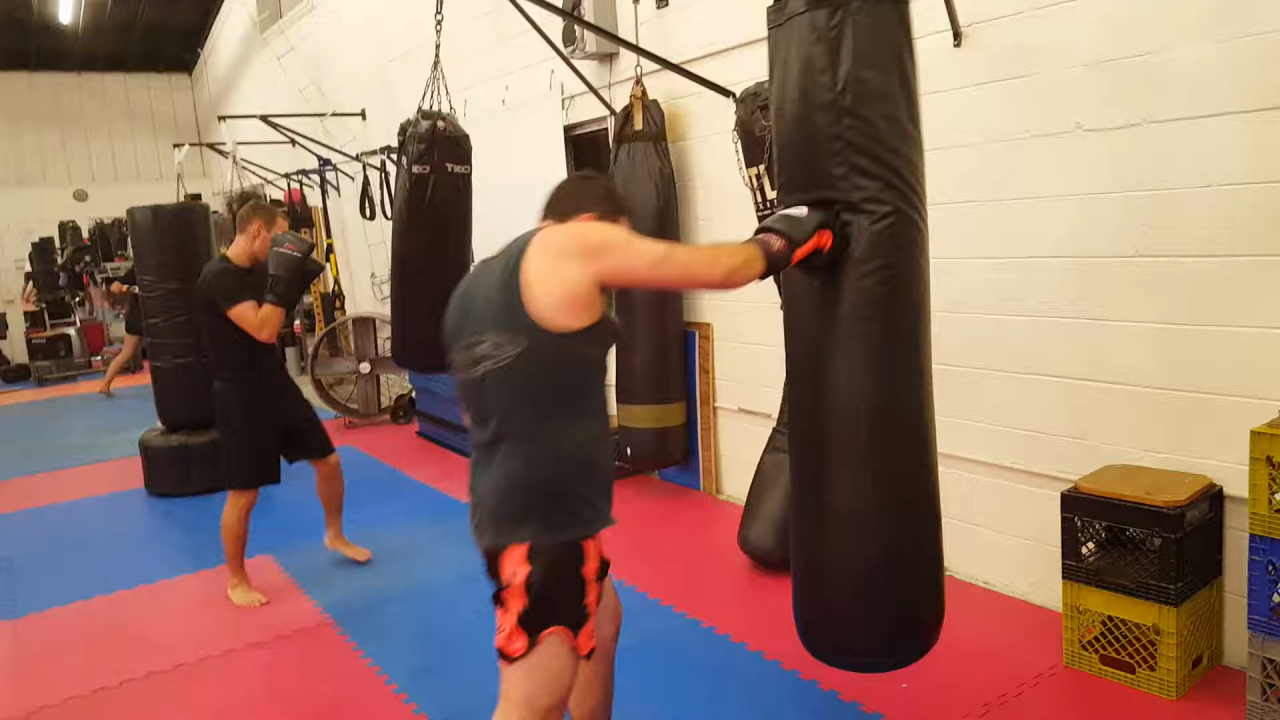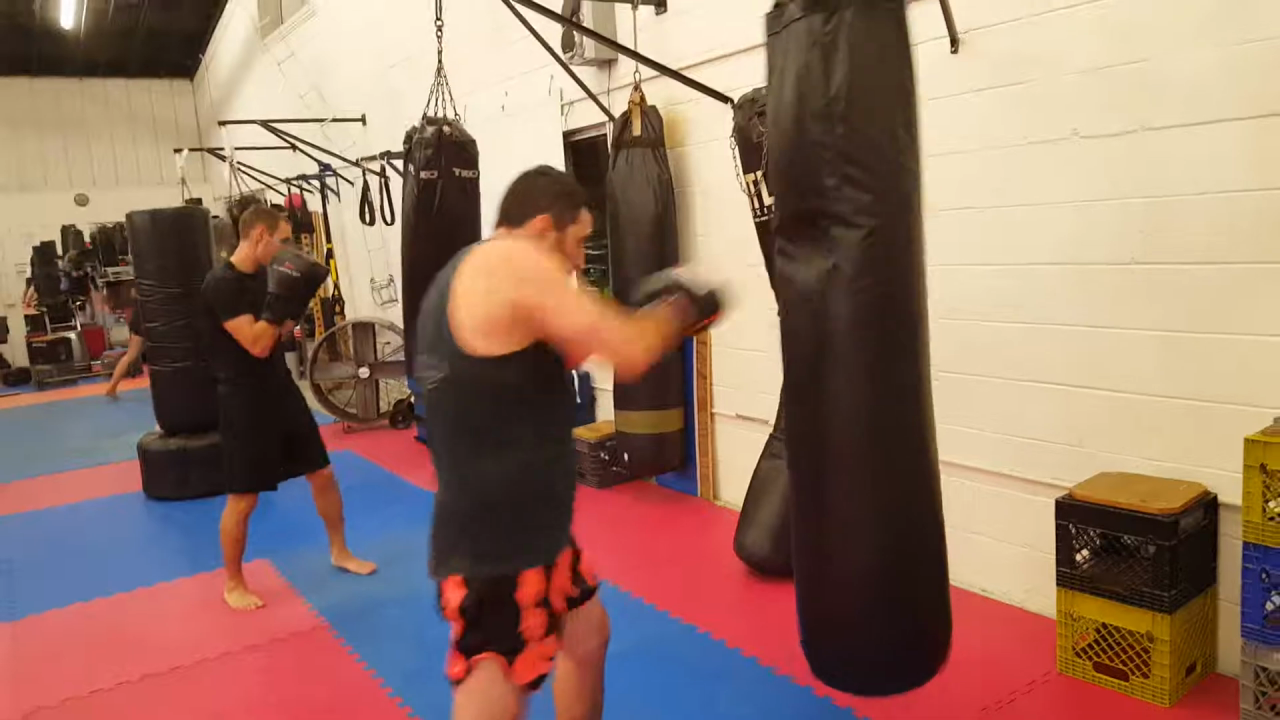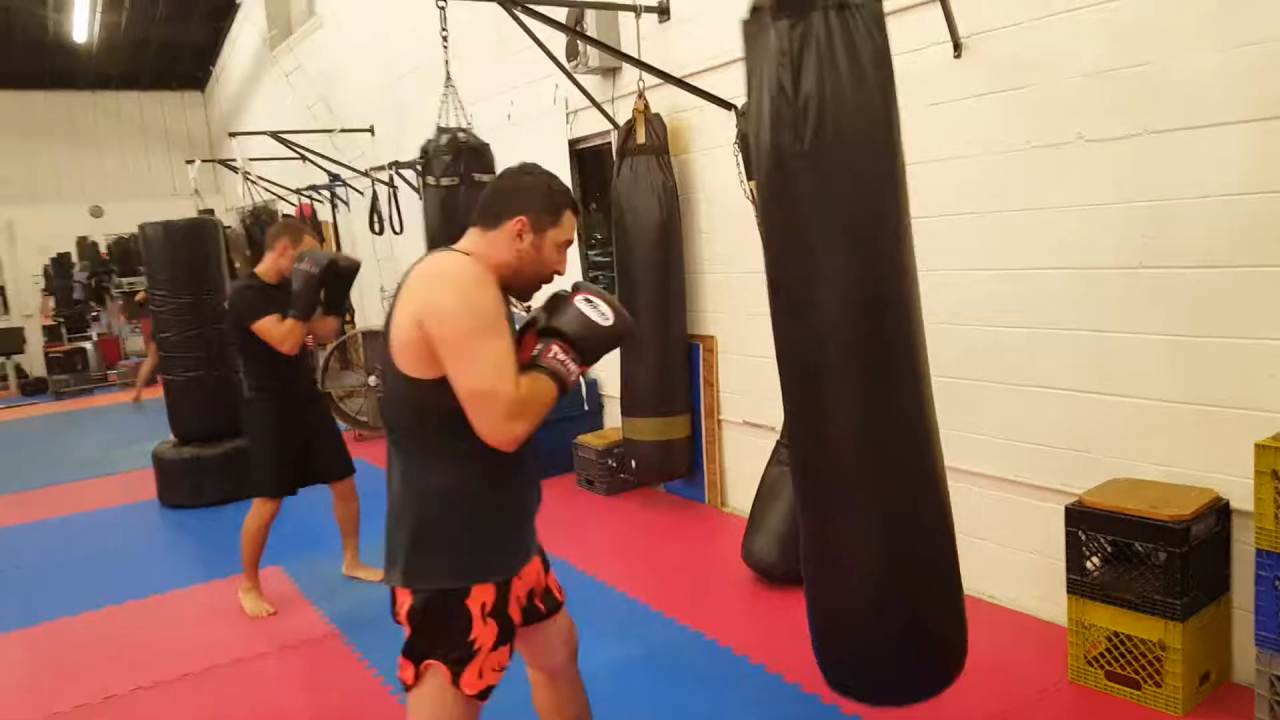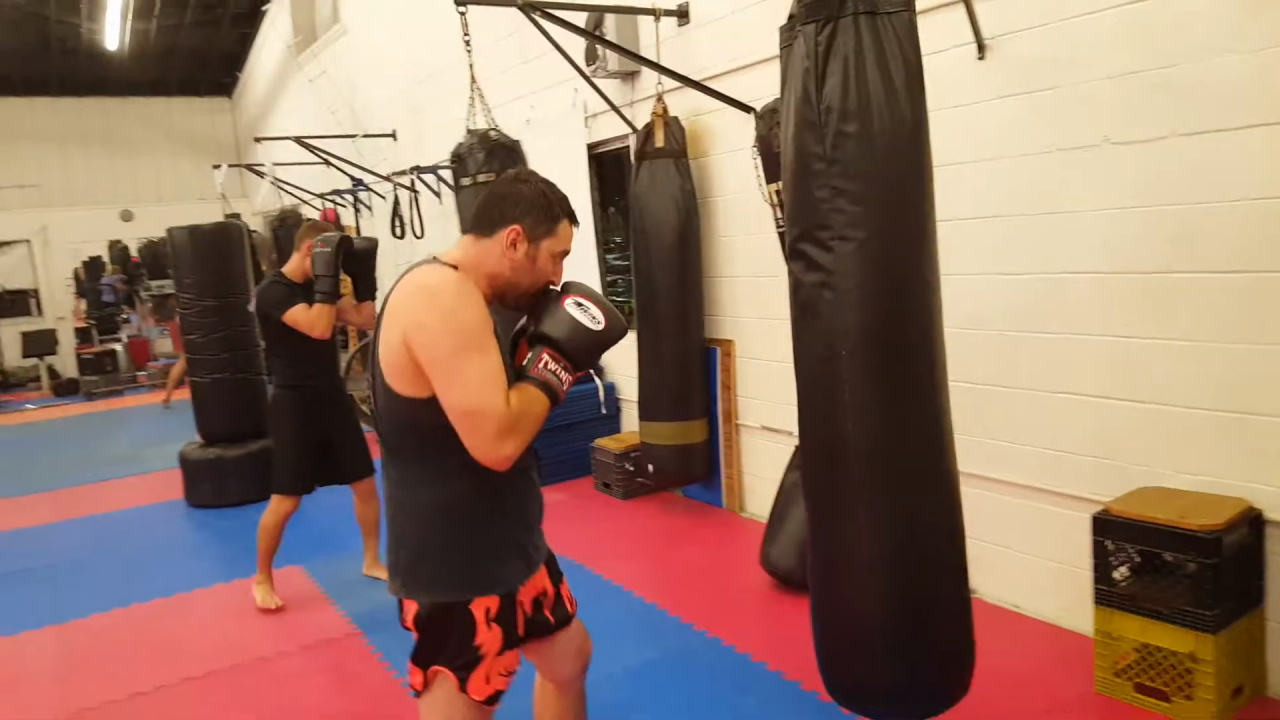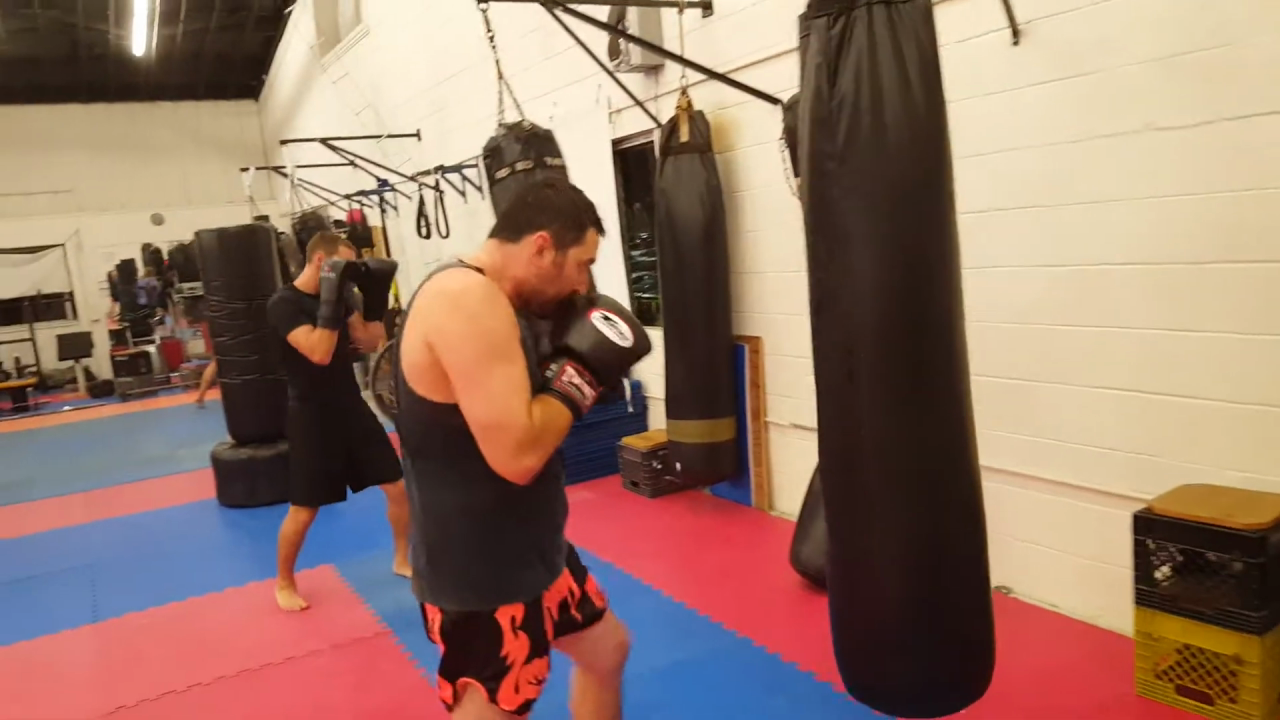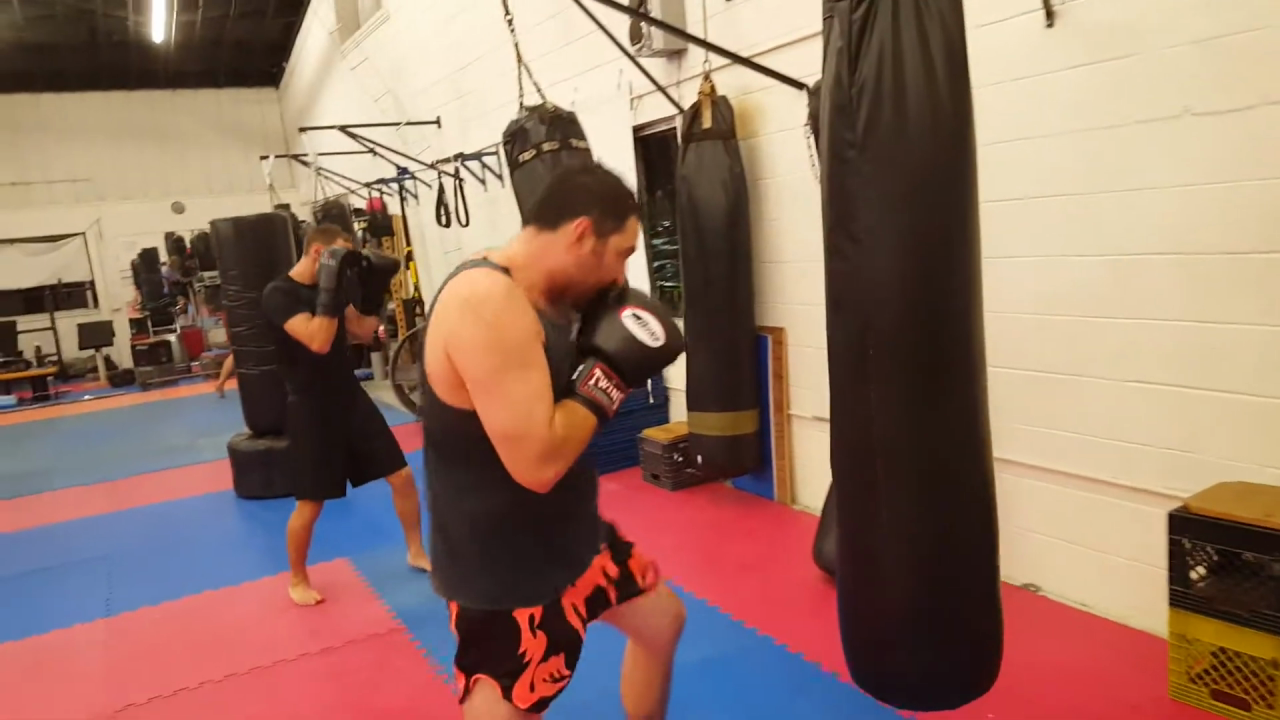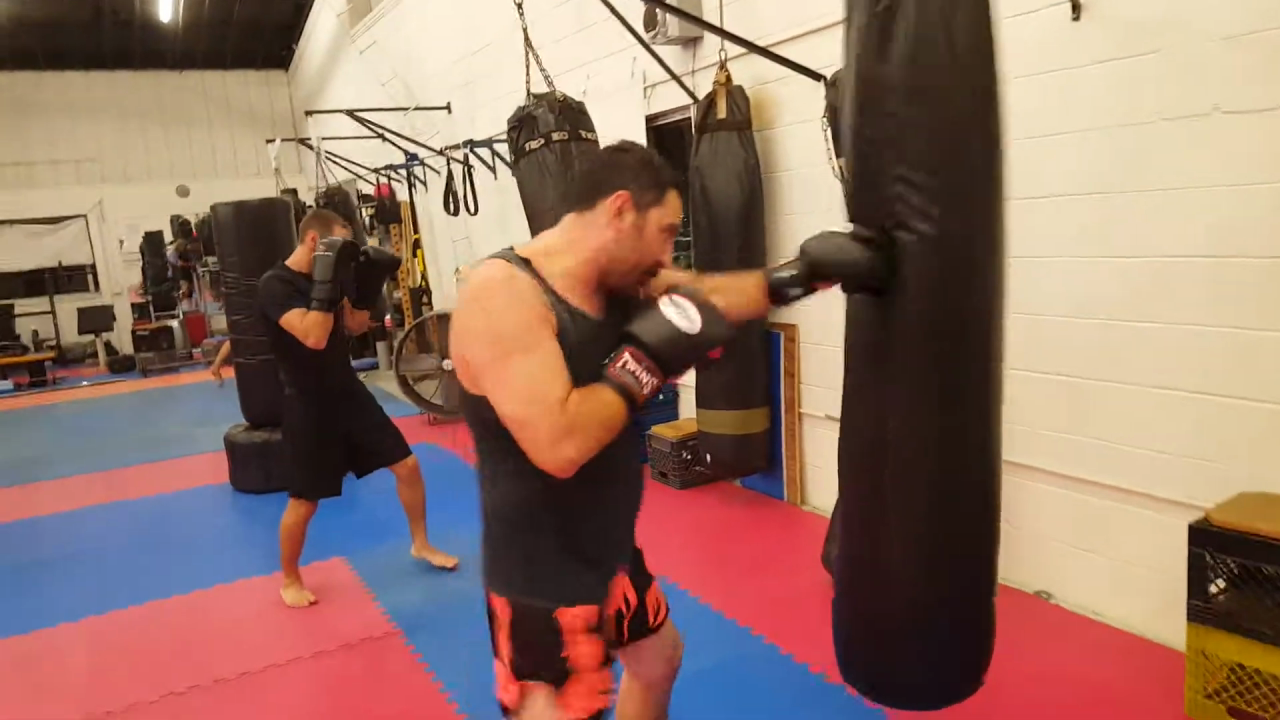
dt=0.2s
person 1, frame 1
left shoulder: (474, 286)
right shoulder: (575, 244)
right elbow: (704, 268)
right wrist: (777, 243)
left hip: (515, 503)
right hip: (546, 514)
left knee: (600, 618)
person 1, frame 2
left shoulder: (451, 285)
right shoulder: (514, 262)
right elbow: (631, 352)
left wrist: (561, 347)
right wrist: (678, 304)
left hip: (523, 527)
right hip: (498, 542)
left knee: (586, 632)
person 1, frame 3
left shoulder: (461, 282)
right shoulder: (457, 279)
right elbow: (504, 424)
left wrist: (537, 343)
right wrist: (566, 352)
left hip: (498, 532)
right hip: (453, 553)
left knee: (556, 647)
person 1, frame 4
left shoulder: (458, 293)
right shoulder: (441, 293)
right elbow: (496, 442)
left wrist: (539, 346)
right wrist: (557, 358)
left hip: (506, 543)
right hip: (457, 567)
left knee: (568, 657)
person 1, frame 5
left shoulder: (484, 296)
right shoulder: (465, 300)
right elbow: (517, 455)
left wrist: (566, 356)
right wrist: (581, 373)
left hip: (530, 547)
right hip: (481, 574)
left knee: (605, 650)
person 1, frame 6
left shoulder: (539, 290)
right shoulder: (486, 302)
right elbow: (538, 461)
right wrist: (610, 371)
left hip: (572, 536)
right hip: (507, 570)
left knee: (660, 618)
person 1, frame 7
left shoulder: (613, 280)
right shoulder: (502, 291)
left elbow: (709, 292)
right elbow: (560, 447)
left wrist: (797, 276)
right wrist: (642, 361)
left hip: (603, 550)
right hip: (543, 571)
left knee: (654, 664)
person 2, frame 1
left shoulder: (256, 269)
right shoulder: (219, 277)
right elbow: (263, 331)
left wrist: (295, 284)
right wrist: (282, 275)
left hip: (277, 385)
right hip: (241, 395)
left knee: (328, 461)
right knee: (243, 494)
left ankle: (335, 536)
right ankle: (236, 580)
person 2, frame 2
left shoulder: (265, 275)
right shoulder: (222, 283)
right elbow: (258, 345)
left wrist: (299, 293)
right wrist: (280, 295)
left hip: (281, 391)
right hip: (244, 401)
left knee: (323, 474)
right knee: (243, 498)
left ankle: (339, 552)
right ankle: (234, 584)
person 2, frame 3
left shoulder: (295, 284)
right shoulder: (246, 293)
left elbow: (327, 331)
right elbow: (288, 344)
left wrist: (337, 290)
right wrist: (304, 292)
left hip: (307, 399)
right hip: (269, 406)
left knee: (345, 484)
right knee: (267, 502)
left ankle: (352, 561)
right ankle: (249, 587)
person 2, frame 4
left shoulder: (320, 282)
right shoulder: (274, 290)
left elbow: (366, 320)
right elbow: (320, 329)
left wrist: (362, 273)
right wrist: (325, 273)
left hip: (333, 398)
right hip: (295, 404)
left knee: (366, 485)
right knee: (286, 500)
left ankle: (372, 562)
right ankle: (262, 579)
person 2, frame 5
left shoulder: (337, 295)
right shoulder: (284, 304)
left elbow: (371, 340)
right elbow: (320, 354)
left wrist: (375, 295)
right wrist: (331, 298)
left hip: (351, 407)
right hip: (312, 416)
left knee: (397, 486)
right knee: (304, 510)
left ankle: (403, 560)
right ankle: (284, 583)
person 2, frame 6
left shoulder: (327, 284)
right shoulder: (279, 295)
left elbow: (362, 333)
right elbow: (318, 342)
left wrist: (372, 289)
right wrist: (330, 285)
left hip: (351, 398)
right hip: (312, 410)
left knee: (402, 476)
right knee: (310, 504)
left ankle: (416, 553)
right ankle: (297, 579)
person 2, frame 7
left shoulder: (327, 274)
right shoulder: (276, 285)
left elbow: (352, 328)
right elbow: (316, 338)
left wrist: (368, 285)
right wrist: (326, 280)
left hip: (349, 393)
right hip: (308, 405)
left knee: (407, 466)
right knee: (303, 503)
left ankle: (421, 544)
right ankle: (290, 579)
